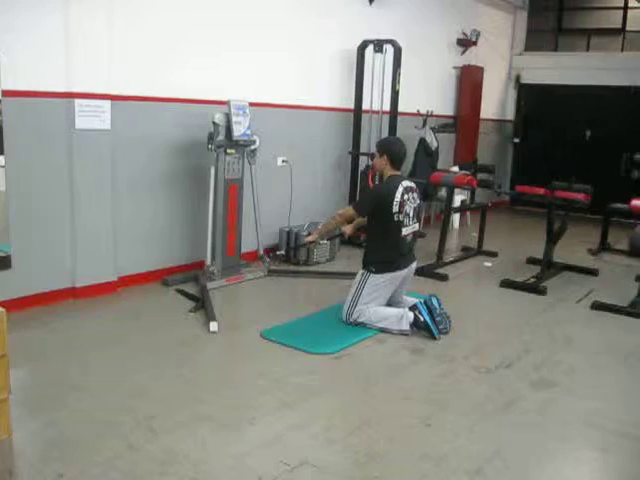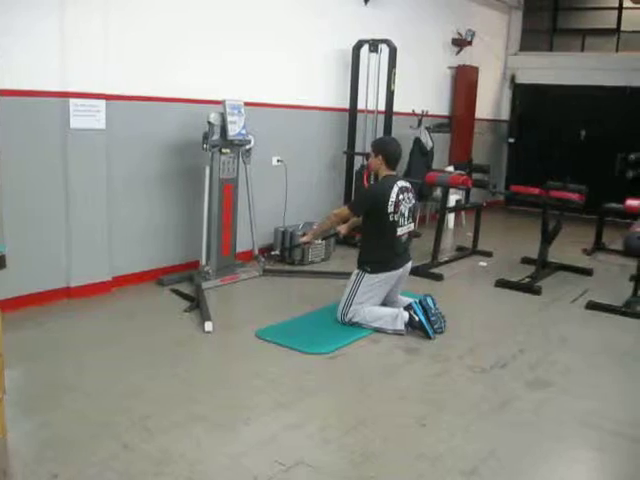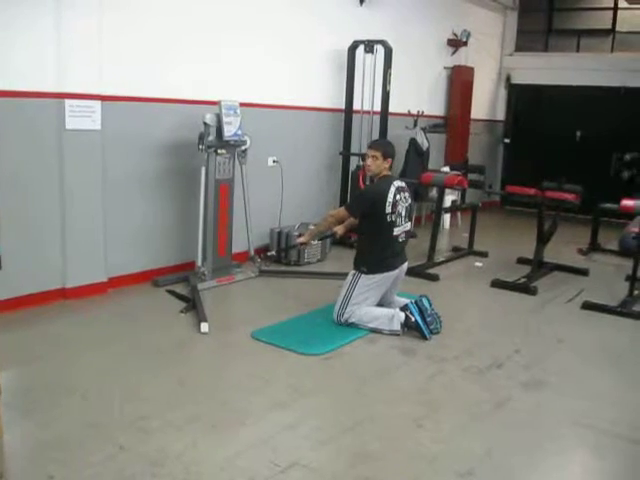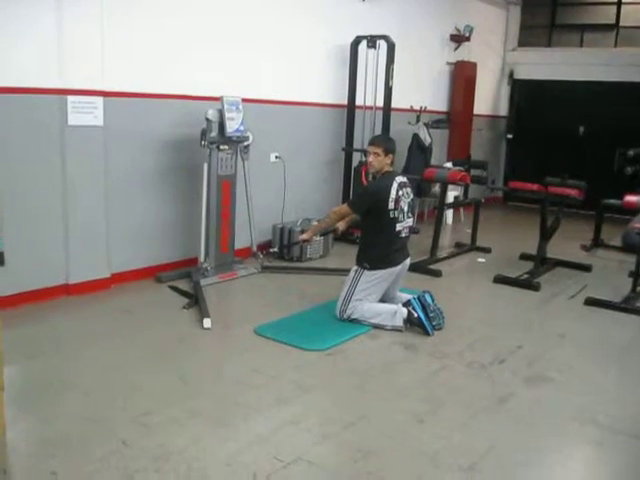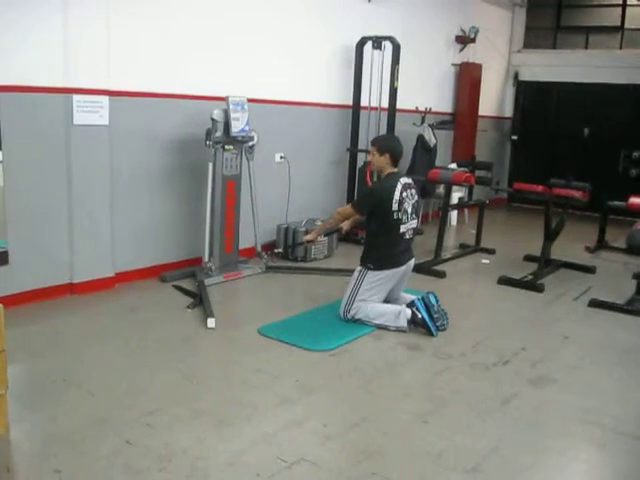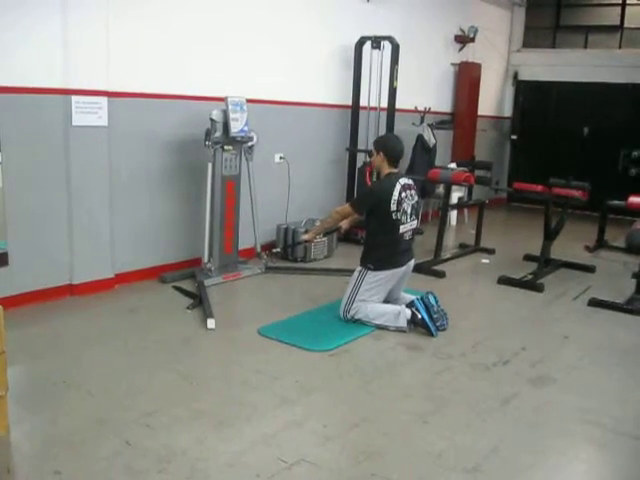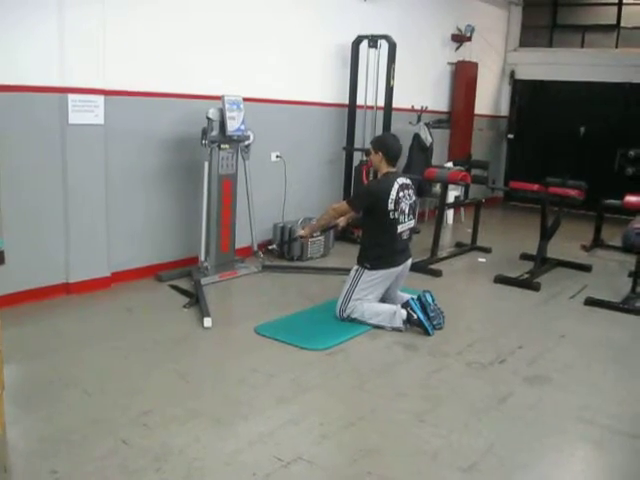
dt=0.4s
person 1, frame 1
left shoulder: (381, 191)
right shoulder: (412, 188)
left elbow: (343, 216)
left wrist: (317, 235)
right wrist: (354, 226)
left hip: (383, 269)
right hip: (407, 263)
left knee: (353, 314)
right knee: (392, 301)
left ankle: (412, 319)
right ankle: (423, 308)
person 1, frame 2
left shoulder: (376, 191)
right shoulder: (407, 188)
left elbow: (338, 216)
left wrist: (311, 235)
right wrist: (349, 226)
left hip: (378, 269)
right hip: (402, 263)
left knee: (348, 314)
right knee: (387, 300)
left ankle: (407, 319)
right ankle: (419, 307)
person 1, frame 3
left shoulder: (373, 191)
right shoulder: (402, 187)
left elbow: (335, 216)
left wrist: (309, 235)
right wrist: (346, 226)
left hip: (375, 268)
right hip: (398, 263)
left knee: (344, 314)
right knee: (383, 301)
left ankle: (403, 319)
right ankle: (414, 309)
person 1, frame 4
left shoulder: (376, 188)
right shoulder: (403, 182)
left elbow: (338, 213)
left wrist: (311, 233)
right wrist: (347, 222)
left hip: (377, 264)
right hip: (401, 259)
left knee: (346, 310)
right knee: (386, 297)
left ankle: (405, 315)
right ankle: (416, 304)
person 1, frame 5
left shoulder: (380, 189)
right shoulder: (408, 183)
left elbow: (342, 214)
left wrist: (315, 233)
right wrist: (351, 222)
left hip: (381, 265)
right hip: (405, 259)
left knee: (350, 310)
right knee: (390, 298)
left ankle: (410, 316)
right ankle: (420, 305)
person 1, frame 6
left shoulder: (378, 189)
right shoulder: (409, 184)
left elbow: (340, 213)
left wrist: (313, 233)
right wrist: (351, 221)
left hip: (381, 266)
right hip: (405, 260)
left knee: (350, 310)
right knee: (389, 299)
left ankle: (409, 316)
right ankle: (421, 305)
person 1, frame 7
left shoulder: (376, 188)
right shoulder: (407, 183)
left elbow: (337, 210)
left wrist: (309, 229)
right wrist: (348, 218)
left hip: (378, 265)
right hip: (403, 259)
left knee: (347, 309)
right knee: (385, 297)
left ankle: (404, 316)
right ankle: (417, 304)
